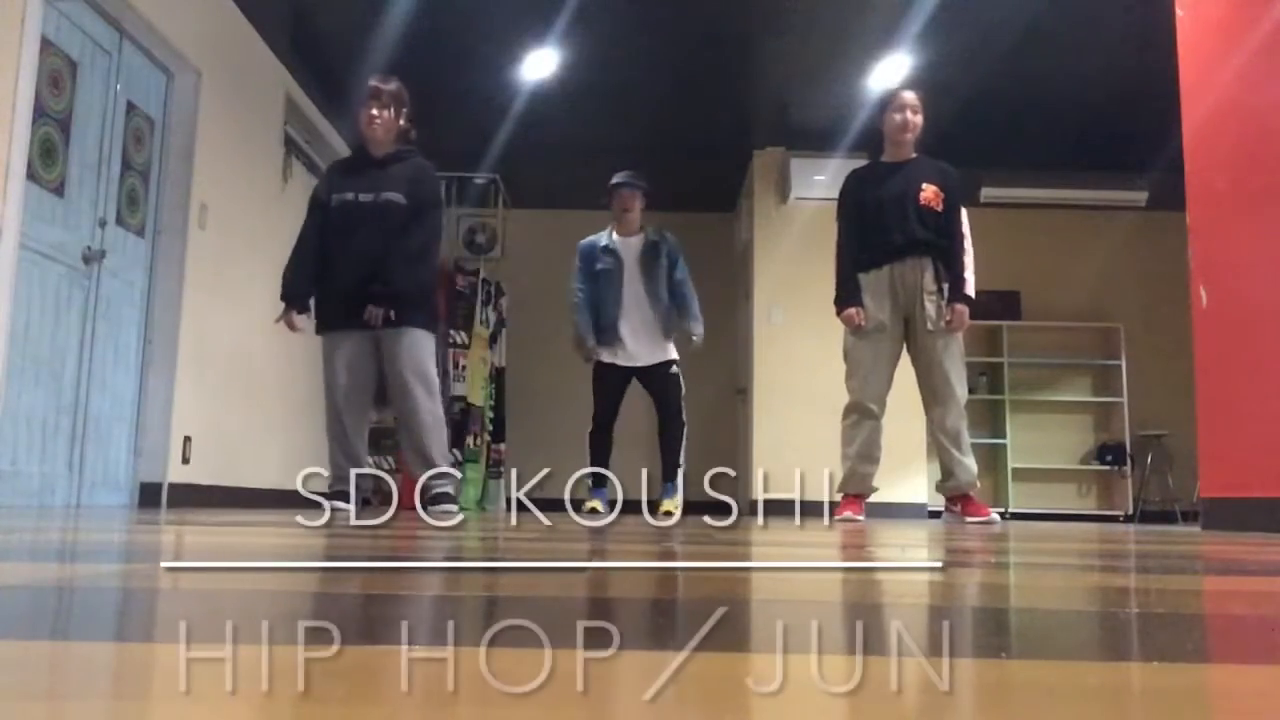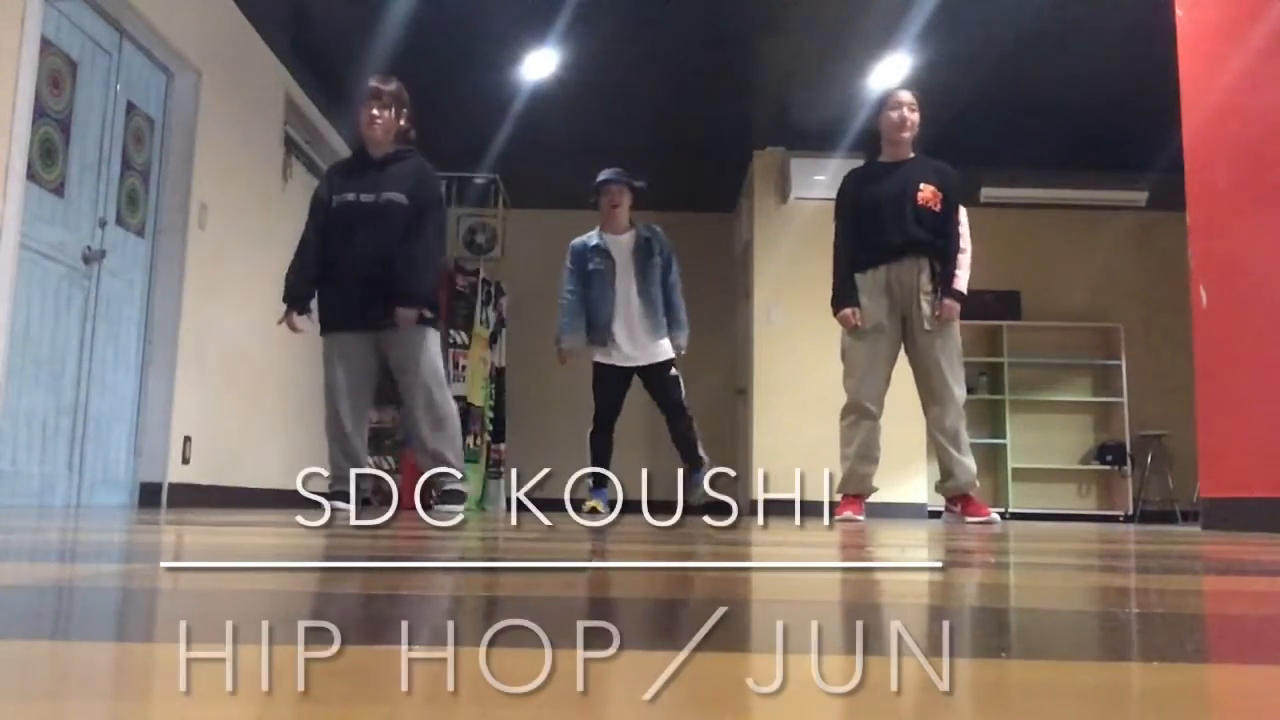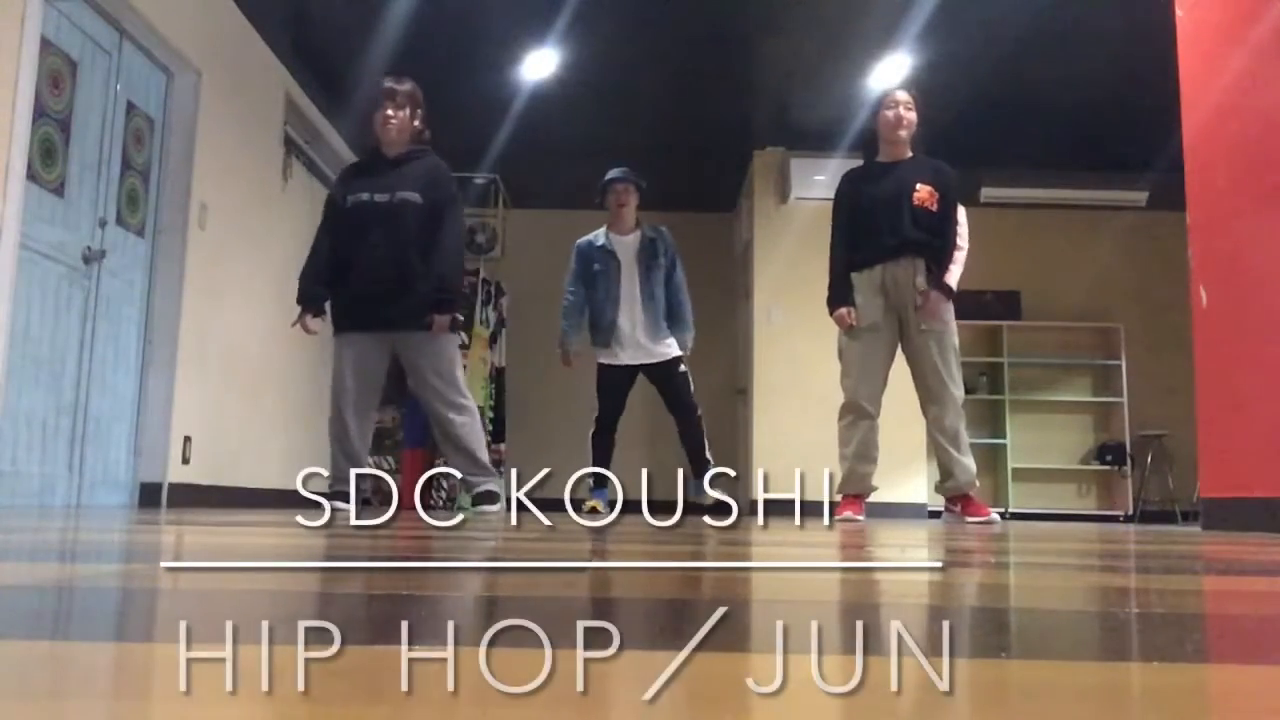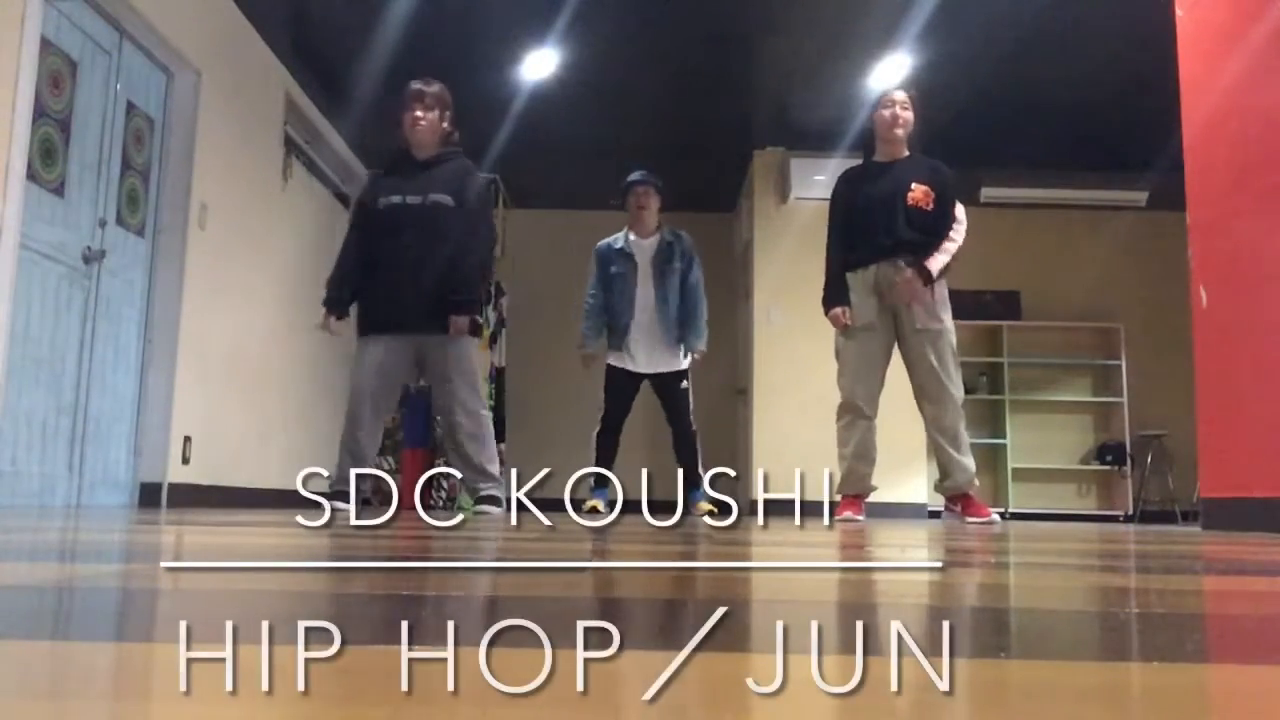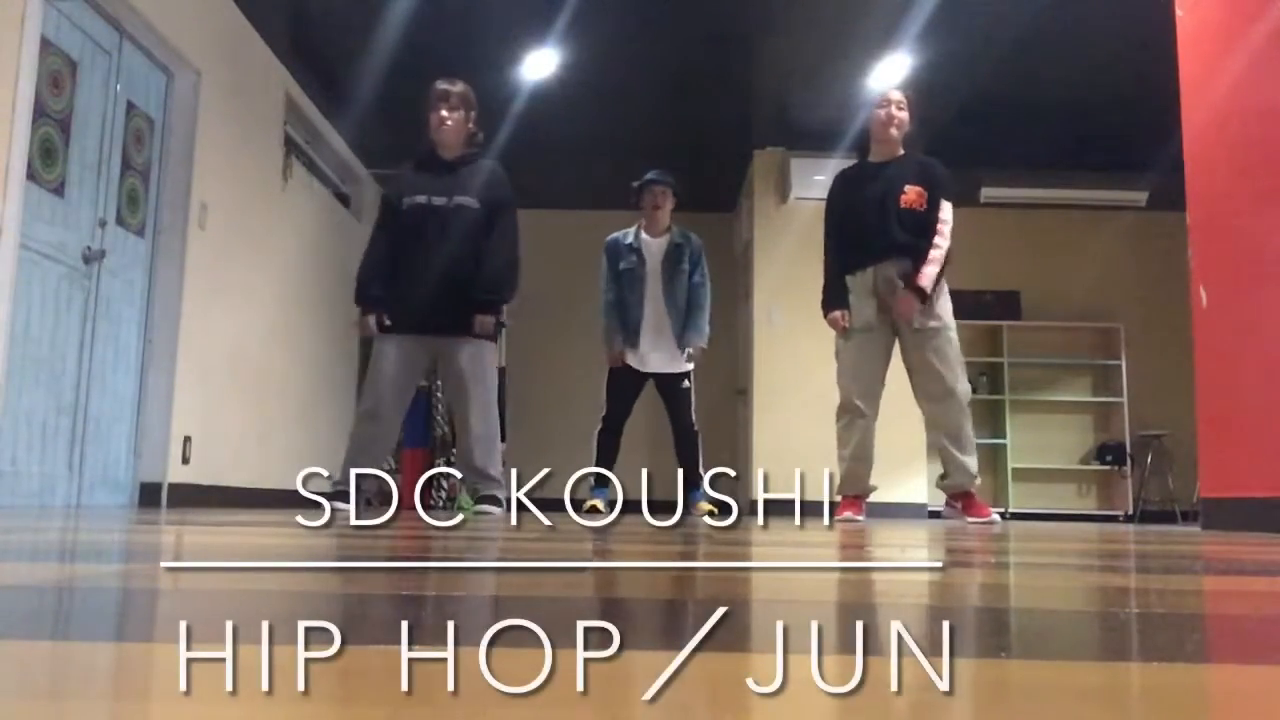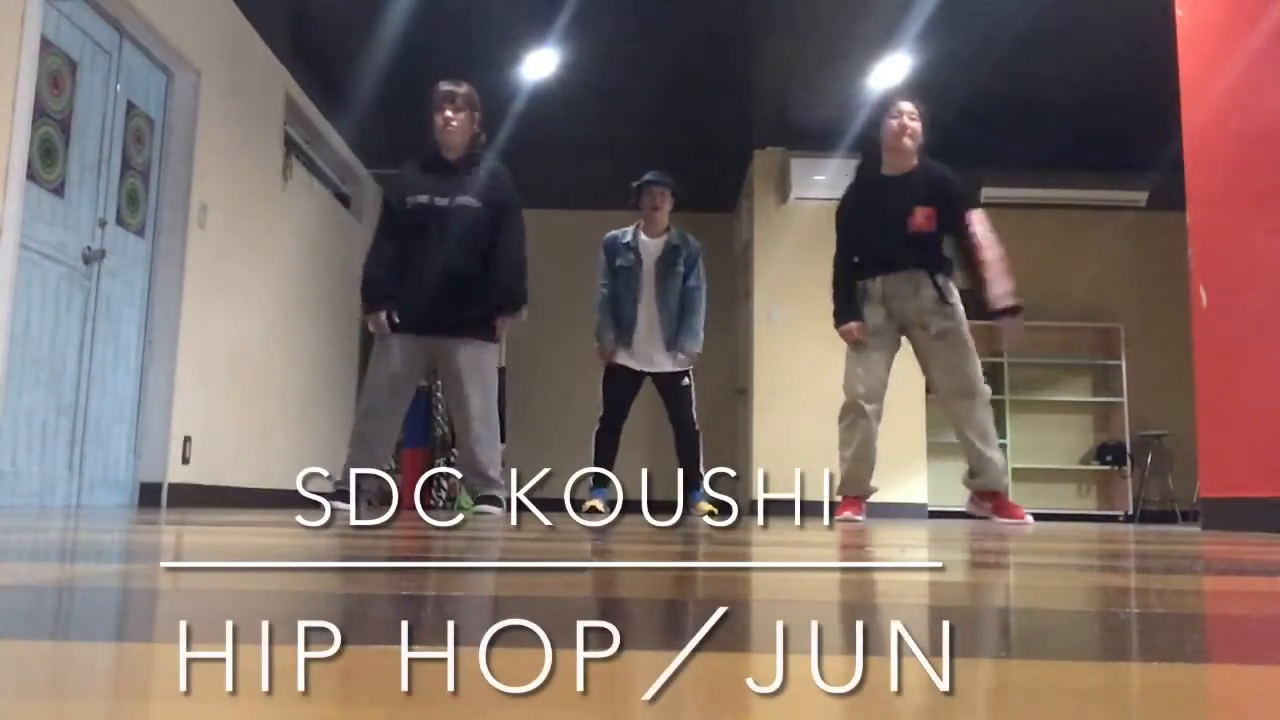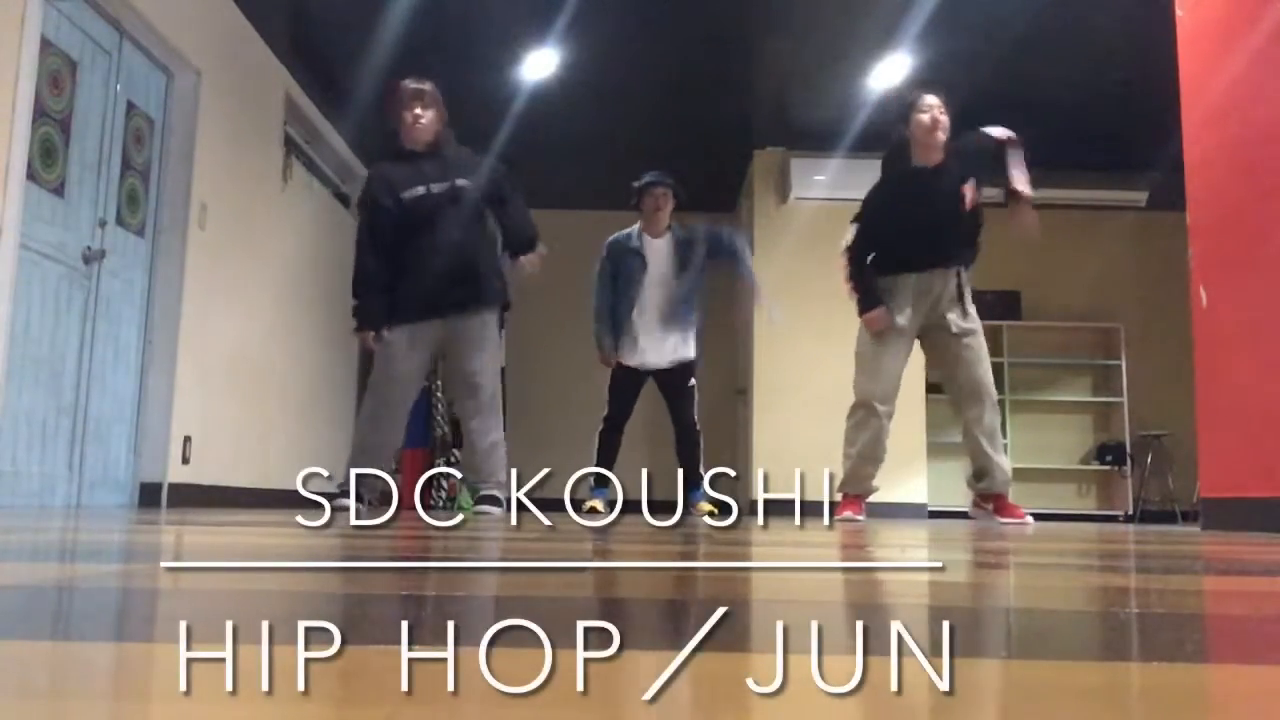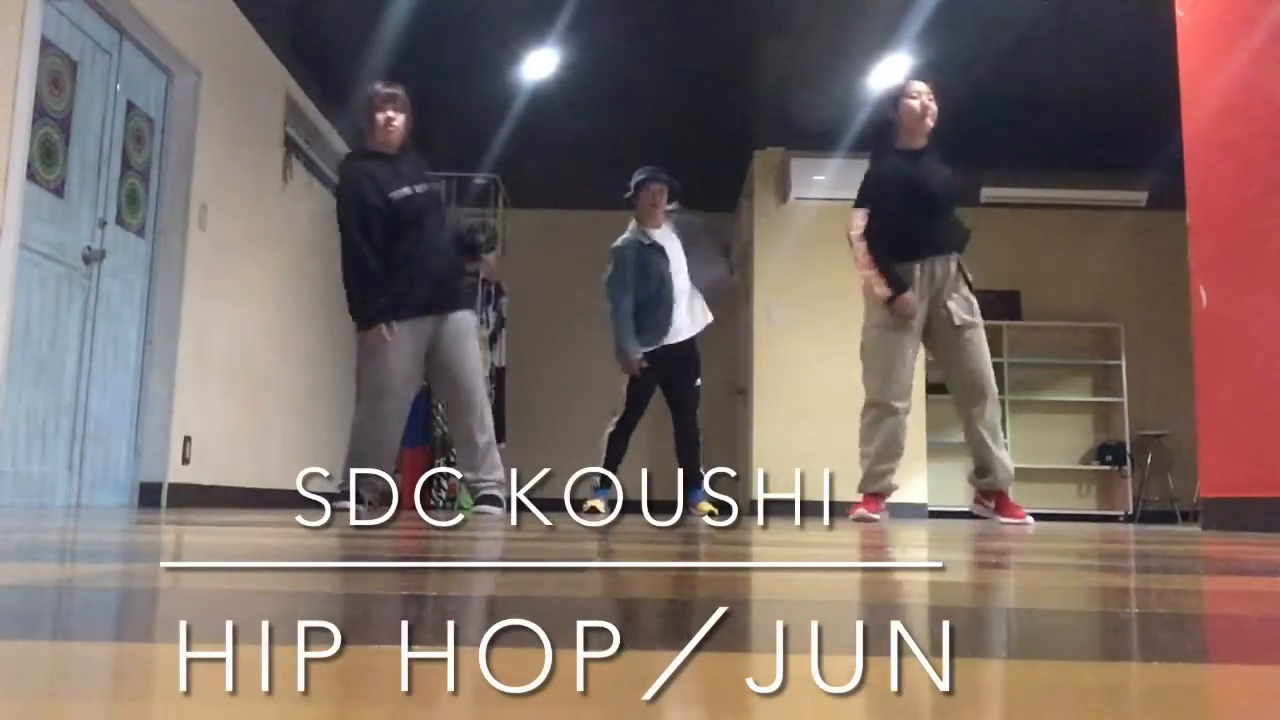
dt=0.2s
person 1, frame 1
left shoulder: (419, 174)
right shoulder: (337, 176)
left elbow: (421, 245)
right elbow: (311, 241)
left wrist: (388, 296)
right wrist: (296, 295)
left hip: (404, 310)
right hip: (343, 311)
left knee: (418, 400)
right knee: (344, 406)
left ankle: (439, 486)
right ankle: (346, 489)
person 1, frame 2
left shoulder: (419, 174)
right shoulder: (337, 177)
left elbow: (430, 243)
right elbow: (313, 241)
left wrist: (415, 296)
right wrist: (297, 296)
left hip: (408, 310)
right hip: (346, 312)
left knee: (429, 398)
right knee: (344, 405)
left ankle: (449, 484)
right ankle: (346, 489)
person 1, frame 3
left shoulder: (434, 173)
right shoulder: (351, 178)
left elbow: (449, 243)
right elbow: (327, 243)
left wrist: (445, 302)
right wrist: (312, 298)
left hip: (422, 314)
right hip: (359, 314)
left knee: (450, 401)
right knee: (349, 405)
left ankle: (484, 486)
right ankle: (344, 489)
person 1, frame 4
left shoulder: (464, 176)
right shoulder: (383, 181)
left elbow: (478, 245)
right elbow: (357, 246)
left wrist: (466, 304)
right wrist: (337, 301)
left hip: (445, 317)
right hip: (385, 317)
left knee: (466, 409)
right knee: (363, 404)
left ankle: (488, 491)
right ankle: (346, 488)
person 1, frame 5
left shoulder: (489, 177)
right shoulder: (406, 180)
left elbow: (503, 247)
right elbow: (382, 244)
left wrist: (491, 304)
right wrist: (371, 300)
left hip: (466, 319)
right hip: (404, 318)
left knee: (476, 410)
right knee: (378, 405)
left ankle: (488, 491)
right ankle: (350, 488)
person 1, frame 6
left shoulder: (492, 177)
right shoulder: (409, 179)
left elbow: (509, 245)
right elbow: (386, 244)
left wrist: (509, 302)
right wrist: (377, 298)
left hip: (470, 318)
right hip: (407, 316)
left knee: (476, 410)
right knee: (378, 404)
left ankle: (487, 491)
right ankle: (353, 488)
person 1, frame 7
left shoulder: (468, 163)
right shoulder: (384, 178)
left elbow: (506, 202)
right elbow: (370, 251)
left wrist: (523, 244)
right wrist: (369, 314)
left hip: (473, 303)
right hip: (408, 311)
left knee: (481, 400)
right knee: (385, 401)
left ankle: (489, 488)
right ankle: (359, 486)
person 1, frame 8
left shoulder: (417, 166)
right shoulder: (359, 175)
right elbow: (357, 250)
left wrist: (469, 250)
right wrist: (370, 310)
left hip: (450, 303)
right hip: (395, 311)
left knee: (470, 396)
right knee: (383, 404)
left ankle: (487, 487)
right ankle: (357, 489)
person 2, frame 1
left shoulder: (942, 175)
right shoulder: (859, 181)
left elbow: (957, 239)
right elbow: (847, 245)
left wrist: (961, 293)
right wrist: (846, 298)
left hip: (932, 285)
right hip: (875, 286)
left knee: (947, 394)
right knee: (865, 395)
left ankle: (960, 493)
right ankle: (854, 493)
person 2, frame 2
left shoulder: (940, 175)
right shoulder: (857, 181)
left elbow: (957, 238)
right elbow: (844, 245)
left wrist: (954, 290)
right wrist: (843, 298)
left hip: (929, 285)
right hip: (872, 285)
left knee: (945, 394)
right knee: (863, 394)
left ankle: (960, 493)
right ankle: (854, 493)
person 2, frame 3
left shoulder: (938, 174)
right shoulder: (855, 181)
left elbow: (957, 236)
right elbow: (840, 245)
left wrist: (944, 285)
right wrist: (839, 297)
left hip: (925, 284)
right hip: (868, 286)
left knee: (944, 393)
right knee: (860, 394)
left ankle: (959, 492)
right ankle: (853, 493)
person 2, frame 4
left shoulder: (934, 173)
right shoulder: (851, 181)
left elbow: (956, 230)
right elbow: (836, 244)
left wrist: (926, 271)
right wrist: (834, 297)
left hip: (922, 286)
right hip: (863, 286)
left knee: (942, 393)
right knee: (857, 395)
left ankle: (959, 492)
right ankle: (853, 493)
person 2, frame 5
left shoulder: (928, 171)
right shoulder: (847, 182)
left elbow: (943, 232)
right elbow: (833, 247)
left wrist: (920, 286)
right wrist: (833, 300)
left hip: (920, 288)
right hip: (862, 288)
left knee: (947, 390)
right knee: (856, 396)
left ankle: (961, 490)
right ankle: (853, 494)
person 2, frame 6
left shoulder: (940, 181)
right shoulder: (861, 191)
left elbow: (978, 237)
right elbow: (843, 257)
left wrist: (1002, 301)
right wrist: (845, 311)
left hip: (929, 292)
right hip: (874, 296)
left knee: (968, 390)
right knee: (860, 395)
left ankle: (990, 490)
right ankle: (852, 494)
person 2, frame 7
left shoulder: (966, 155)
right shoulder: (890, 187)
left elbow: (1003, 139)
right elbow: (855, 249)
left wrist: (1019, 188)
right wrist: (867, 302)
left hip: (948, 290)
right hip: (893, 293)
left knee: (978, 391)
right knee: (873, 395)
left ankle: (992, 493)
right ankle: (852, 494)
person 2, frame 8
left shoulder: (932, 159)
right shoulder: (887, 167)
right elbow: (860, 235)
right wrist: (890, 291)
left hip: (949, 278)
right hip: (901, 282)
left knee: (979, 386)
right knee: (887, 393)
left ankle: (992, 490)
right ankle: (873, 491)
person 3, frame 1
left shoulder: (664, 244)
right shoulder: (591, 248)
left elbow: (682, 288)
right elbow: (581, 295)
left wrist: (693, 324)
right wrist: (584, 336)
left hip: (657, 349)
right hip: (610, 352)
left knee: (672, 415)
right knee: (602, 421)
left ankle: (671, 489)
right ankle: (598, 492)
person 3, frame 2
left shoulder: (655, 240)
right shoulder: (582, 248)
left elbow: (672, 287)
right elbow: (572, 296)
left wrist: (678, 332)
right wrist: (565, 337)
left hip: (655, 347)
right hip: (609, 351)
left knee: (677, 411)
right knee: (603, 420)
left ankle: (697, 475)
right ankle: (599, 492)
person 3, frame 3
left shoulder: (660, 240)
right shoulder: (587, 248)
left elbow: (677, 289)
right elbow: (575, 296)
left wrist: (685, 334)
right wrist: (568, 338)
left hip: (661, 346)
right hip: (613, 351)
left knee: (687, 410)
right knee: (606, 421)
left ankle: (703, 480)
right ankle: (599, 492)
person 3, frame 4
left shoulder: (680, 245)
right shoulder: (608, 250)
left elbow: (694, 295)
right elbow: (596, 299)
left wrist: (697, 340)
right wrist: (588, 341)
left hip: (671, 355)
right hip: (623, 355)
left knee: (683, 424)
right knee: (611, 423)
left ankle: (696, 494)
right ankle: (599, 492)
person 3, frame 5
left shoulder: (689, 246)
right shoulder: (617, 245)
left elbow: (700, 294)
right elbow: (610, 297)
left wrist: (697, 338)
right wrist: (614, 340)
left hip: (674, 354)
right hip: (629, 353)
left knee: (685, 424)
right knee: (612, 421)
left ankle: (695, 493)
right ankle: (600, 490)
person 3, frame 6
left shoulder: (687, 247)
right shoulder: (615, 243)
left elbow: (695, 297)
right elbow: (605, 294)
left wrist: (691, 343)
right wrist: (605, 338)
left hip: (671, 354)
right hip: (624, 352)
left knee: (685, 422)
right knee: (610, 421)
left ankle: (695, 493)
right ankle: (599, 491)
person 3, frame 7
left shoulder: (694, 239)
right shoulder: (619, 246)
left elbow: (731, 243)
right elbow: (603, 295)
left wrist: (747, 270)
right wrist: (604, 341)
left hip: (677, 350)
right hip: (630, 352)
left knee: (686, 423)
right knee: (613, 420)
left ankle: (696, 493)
right ankle: (599, 491)
person 3, frame 8
left shoulder: (672, 224)
right shoulder: (627, 247)
right elbow: (620, 300)
right wrist: (625, 349)
left hip: (683, 340)
right hip: (647, 345)
left knee: (687, 419)
right knee: (628, 417)
left ankle: (695, 493)
right ankle: (602, 490)
